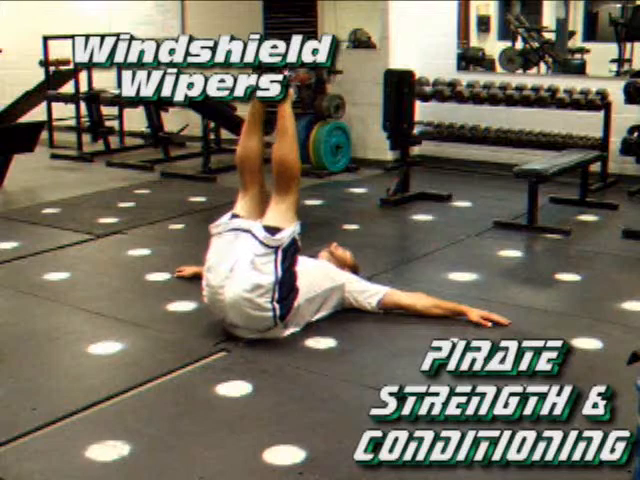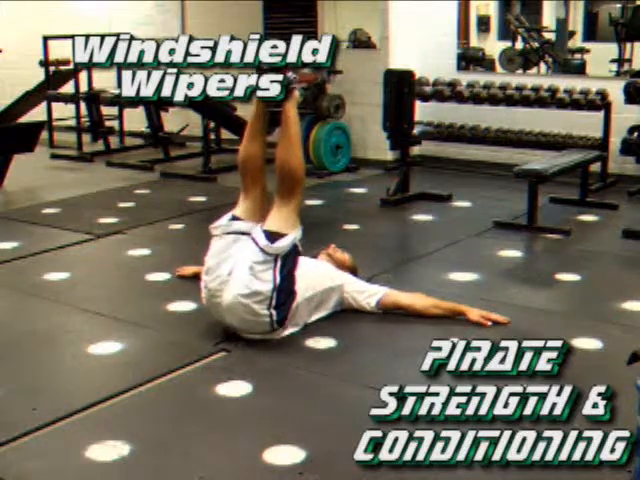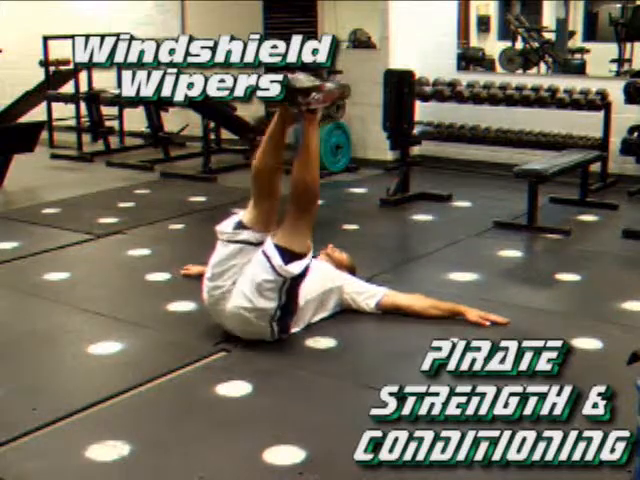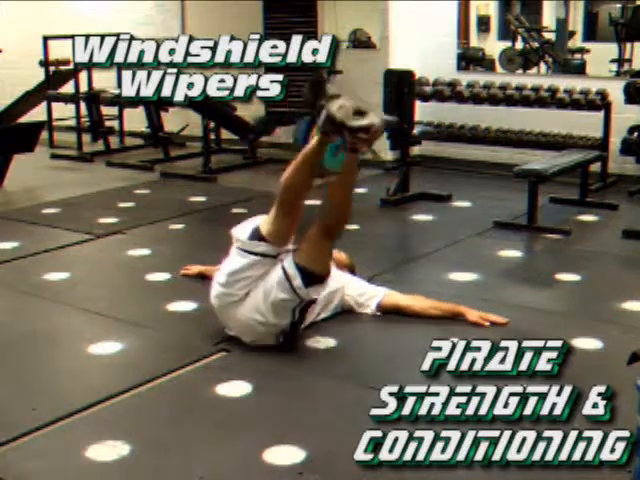
dt=0.4s
person 1, frame 1
left shoulder: (343, 281)
right shoulder: (296, 266)
left elbow: (408, 300)
left wrist: (465, 310)
right wrist: (204, 269)
left hip: (259, 306)
right hip: (222, 288)
left knee: (285, 187)
right knee: (251, 184)
right ankle: (261, 95)
person 1, frame 2
left shoulder: (342, 283)
right shoulder: (298, 267)
left elbow: (406, 300)
left wrist: (465, 310)
left hip: (255, 306)
right hip: (221, 289)
left knee: (288, 191)
right knee: (253, 187)
right ankle: (265, 97)
person 1, frame 3
left shoulder: (342, 282)
right shoulder: (292, 266)
left elbow: (406, 301)
left wrist: (462, 310)
left hip: (256, 312)
right hip: (222, 292)
left knee: (301, 207)
right knee: (264, 196)
right ankle: (286, 111)
person 1, frame 4
left shoulder: (344, 283)
right shoulder: (296, 264)
left elbow: (406, 302)
left wrist: (461, 311)
right wrist: (208, 270)
left hip: (265, 321)
right hip: (231, 295)
left knee: (327, 228)
right knee: (286, 211)
left ankle: (352, 148)
right ankle: (324, 136)
